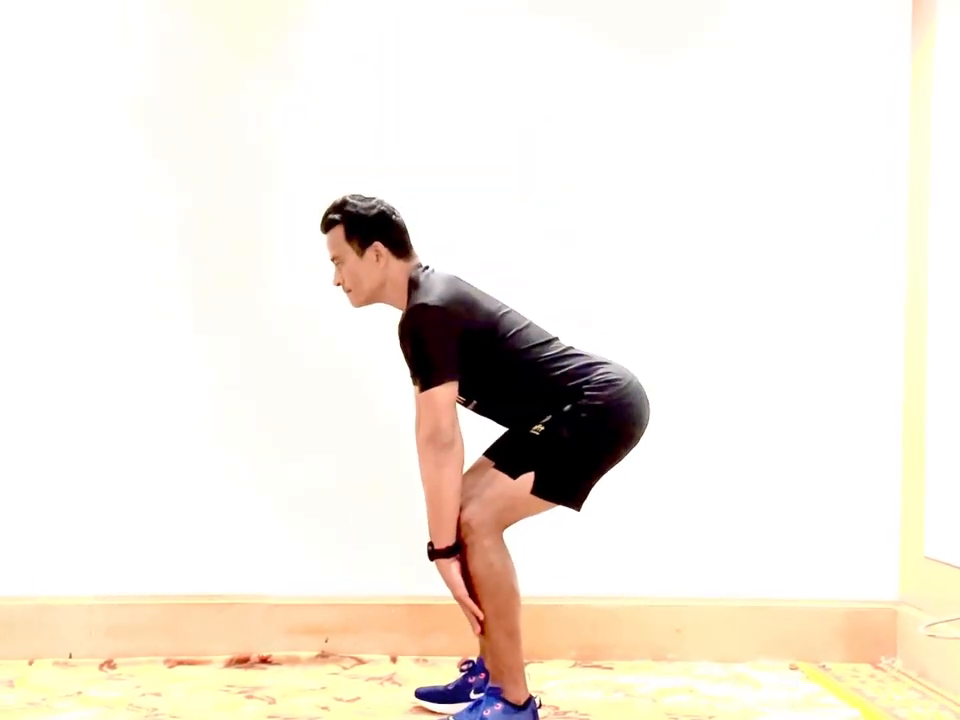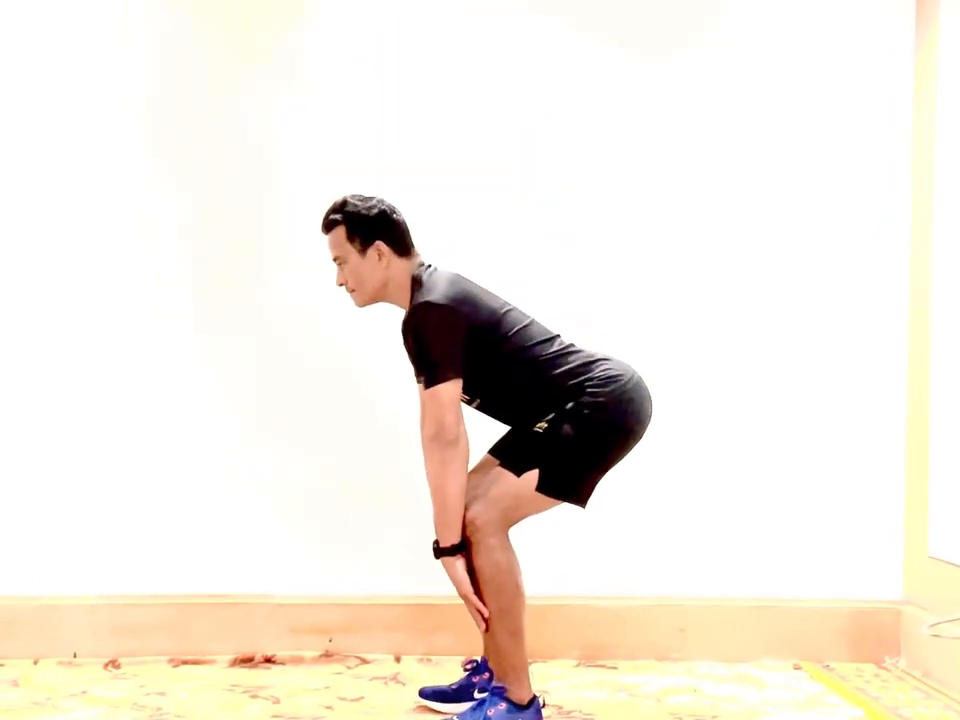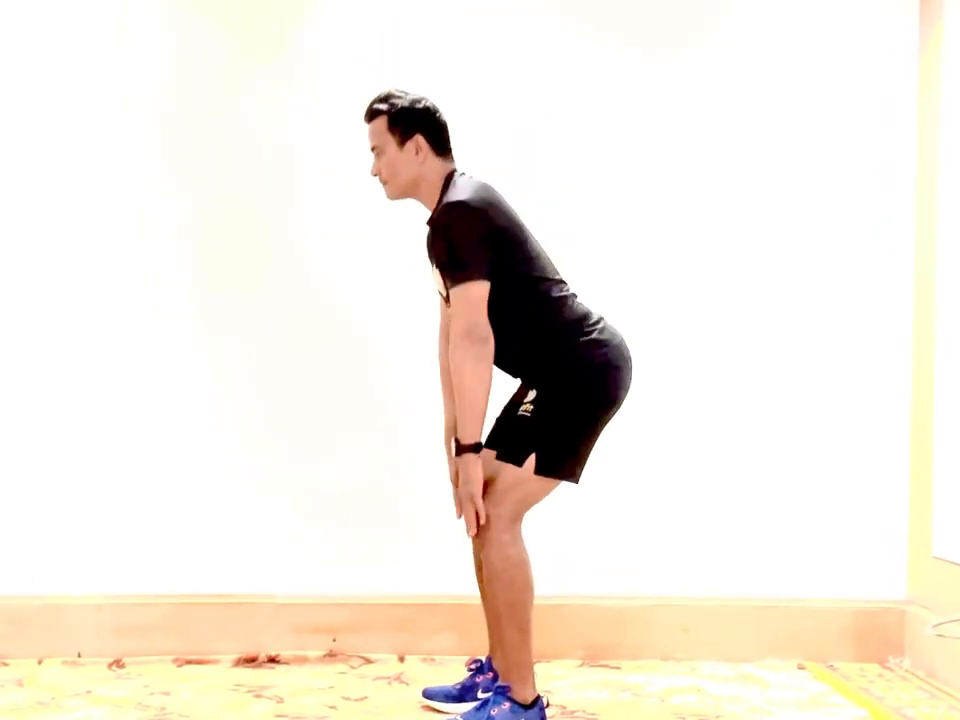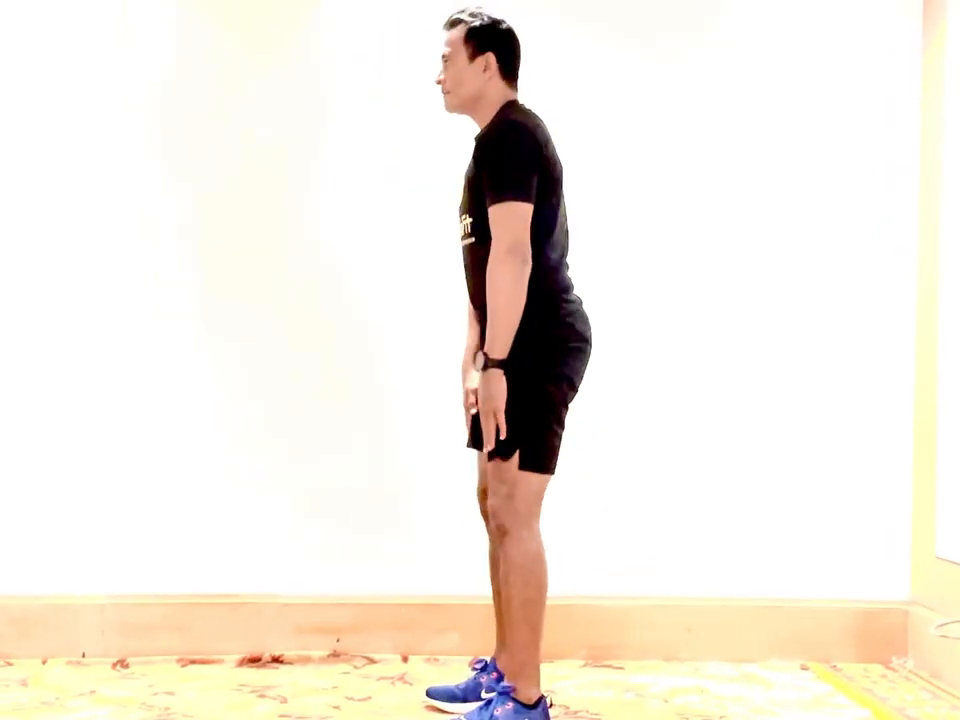
dt=0.5s
person 1, frame 1
left shoulder: (428, 315)
right shoulder: (433, 298)
left elbow: (439, 440)
right elbow: (438, 435)
left wrist: (442, 551)
right wrist: (447, 538)
left hip: (602, 407)
right hip: (589, 403)
left knee: (476, 521)
right knee: (465, 510)
right ankle: (490, 672)
person 1, frame 2
left shoulder: (432, 313)
right shoulder: (436, 299)
left elbow: (443, 439)
right elbow: (444, 433)
left wrist: (448, 549)
right wrist: (452, 538)
left hip: (605, 404)
right hip: (587, 401)
left knee: (482, 519)
right knee: (471, 507)
right ankle: (493, 673)
person 1, frame 3
left shoulder: (460, 212)
right shoulder: (454, 214)
left elbow: (472, 338)
right elbow: (454, 335)
left wrist: (467, 449)
right wrist: (456, 439)
left hip: (583, 370)
right hip: (563, 371)
left knee: (493, 515)
right knee: (483, 508)
person 1, frame 4
left shoulder: (506, 134)
right shoulder: (502, 138)
left elbow: (512, 253)
left wrist: (494, 362)
right wrist: (477, 355)
left hip: (538, 345)
right hip: (519, 346)
left knee: (513, 514)
right knee: (495, 509)
